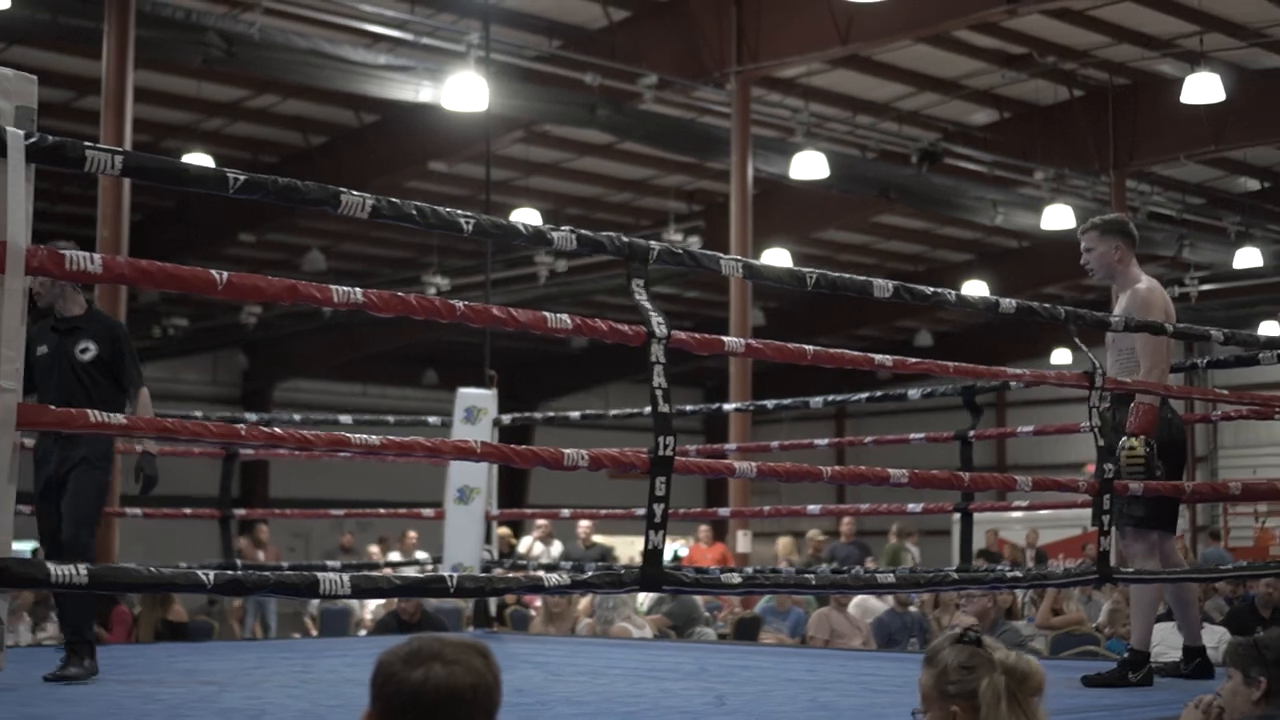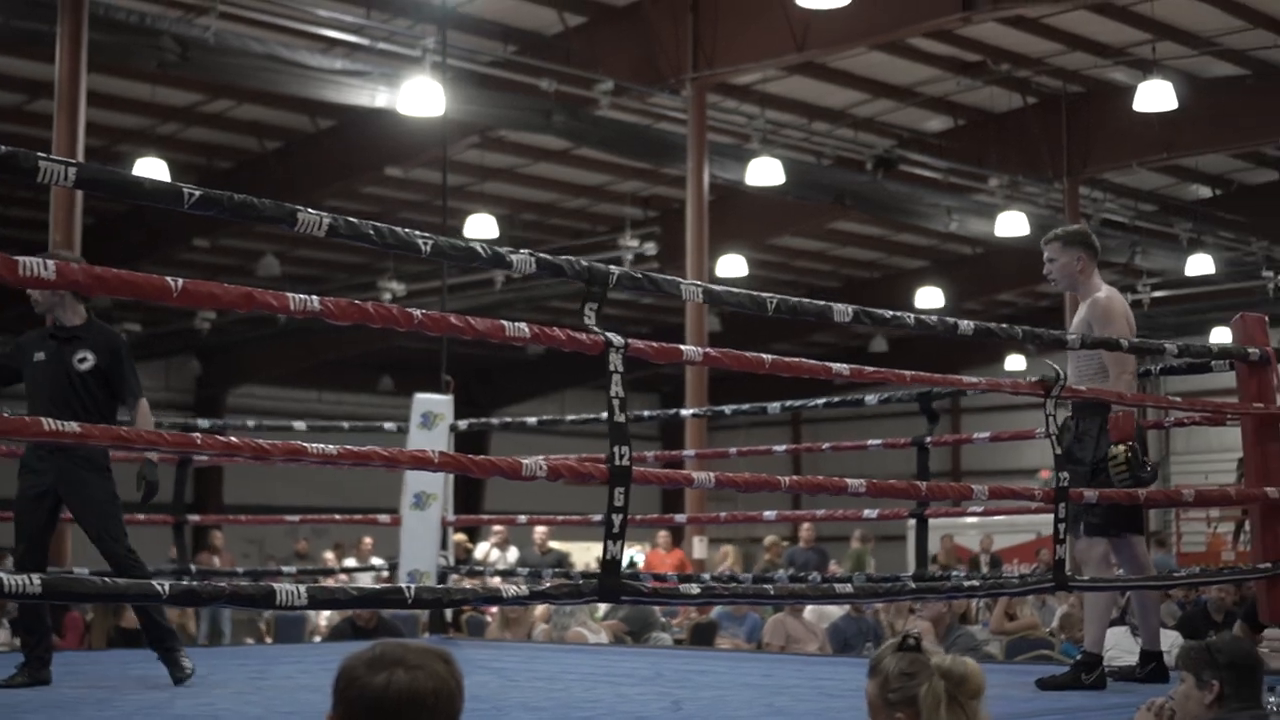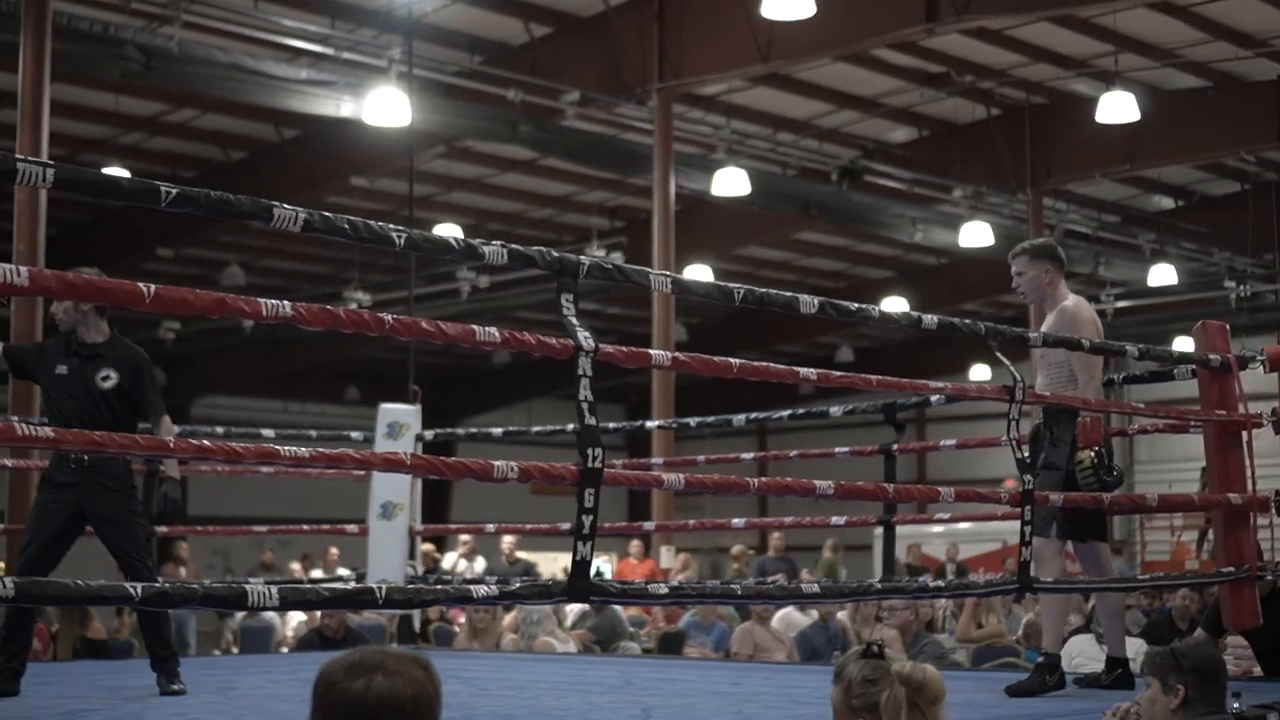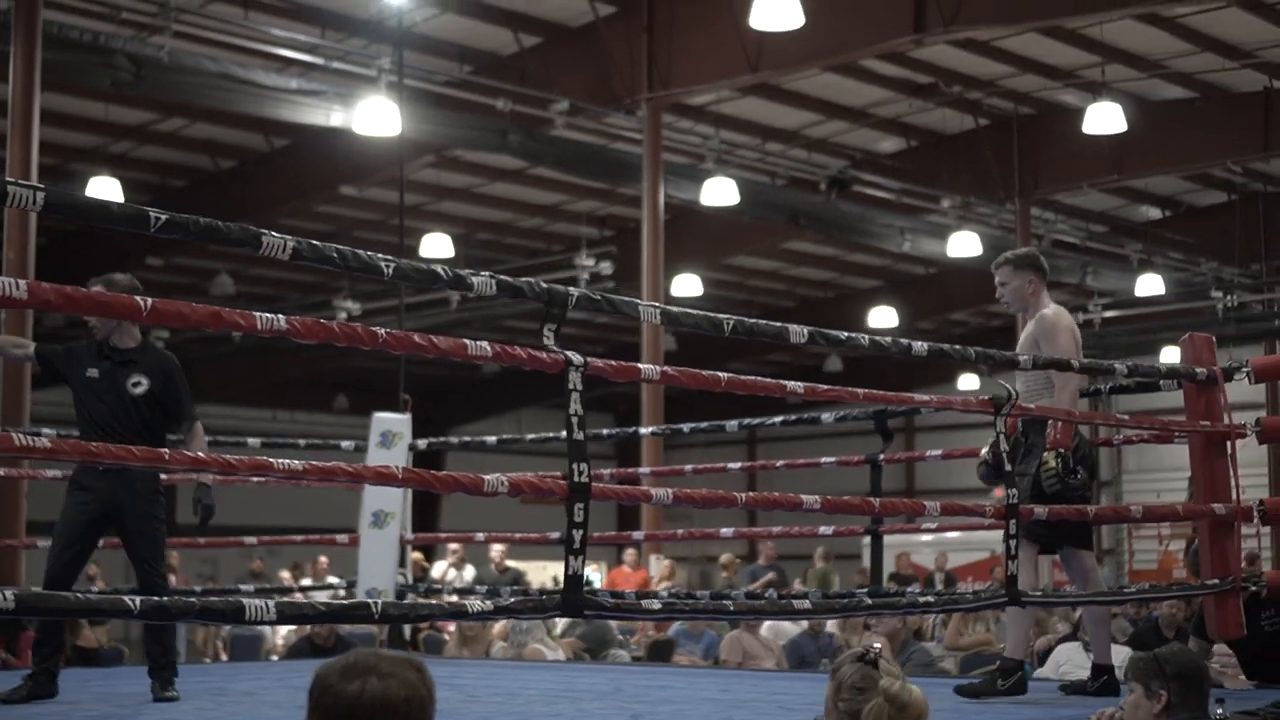
dt=0.2s
person 1, frame 1
left shoulder: (1143, 294)
right shoulder: (1129, 297)
left elbow: (1151, 374)
left wrist: (1136, 436)
right wrist: (1114, 429)
left hip: (1143, 427)
right hip: (1136, 428)
left knee: (1139, 542)
right knee: (1159, 545)
left ankle: (1138, 661)
right ankle: (1195, 653)
person 1, frame 2
left shoulder: (1104, 303)
right shoulder: (1091, 307)
left elbow: (1122, 380)
left wrist: (1120, 443)
right wrist: (1074, 433)
left hip: (1102, 433)
right hip: (1093, 432)
left knee: (1092, 548)
right knee: (1128, 549)
left ankle: (1090, 663)
right ankle: (1152, 658)
person 1, frame 3
left shoulder: (1072, 311)
right shoulder: (1057, 318)
left elbow: (1090, 385)
left wrist: (1087, 448)
right wrist: (1040, 440)
left hip: (1072, 439)
right hip: (1061, 439)
left knee: (1046, 547)
right knee: (1094, 556)
left ankle: (1050, 664)
right ankle: (1117, 665)
person 1, frame 4
left shoulder: (1051, 319)
right shoulder: (1036, 327)
left elbow: (1067, 392)
left wrist: (1055, 449)
right wrist: (1002, 443)
left hip: (1053, 448)
right hip: (1042, 448)
left knee: (1023, 552)
right knee: (1080, 563)
left ankle: (1011, 668)
right ankle: (1103, 673)
person 2, frame 1
left shoulder: (107, 330)
right shoulder: (39, 337)
left elbow: (138, 393)
right elbow: (20, 392)
left wrist: (148, 450)
left hip: (90, 450)
right hip: (49, 449)
left knee: (74, 545)
right knee: (56, 554)
left ankle: (82, 650)
right ankle: (78, 651)
person 2, frame 2
left shoulder: (106, 341)
left elbow: (137, 402)
left wrist: (149, 459)
left hip: (86, 461)
right hip: (37, 461)
left knee: (120, 555)
left ankle: (169, 648)
person 2, frame 3
left shoulder: (129, 358)
right shoulder: (50, 355)
left elbow: (160, 420)
left wrist: (171, 474)
left hip: (109, 479)
right hip: (61, 476)
left knee: (141, 574)
left ankle: (167, 669)
person 2, frame 4
left shoulder: (160, 364)
right shoulder: (81, 357)
left elbow: (191, 427)
left wrist: (203, 482)
left hip: (138, 482)
right hip: (89, 479)
left knee: (152, 582)
right knee: (57, 575)
left ankle: (163, 677)
right ankle: (43, 676)
